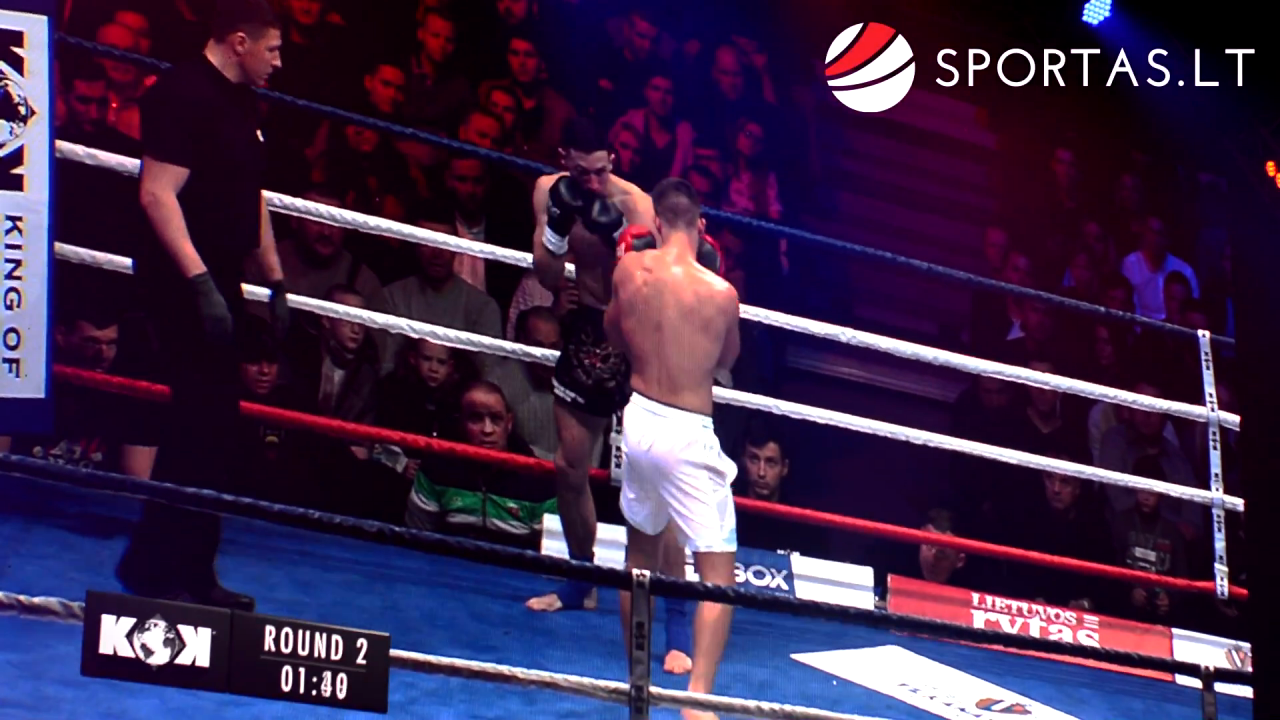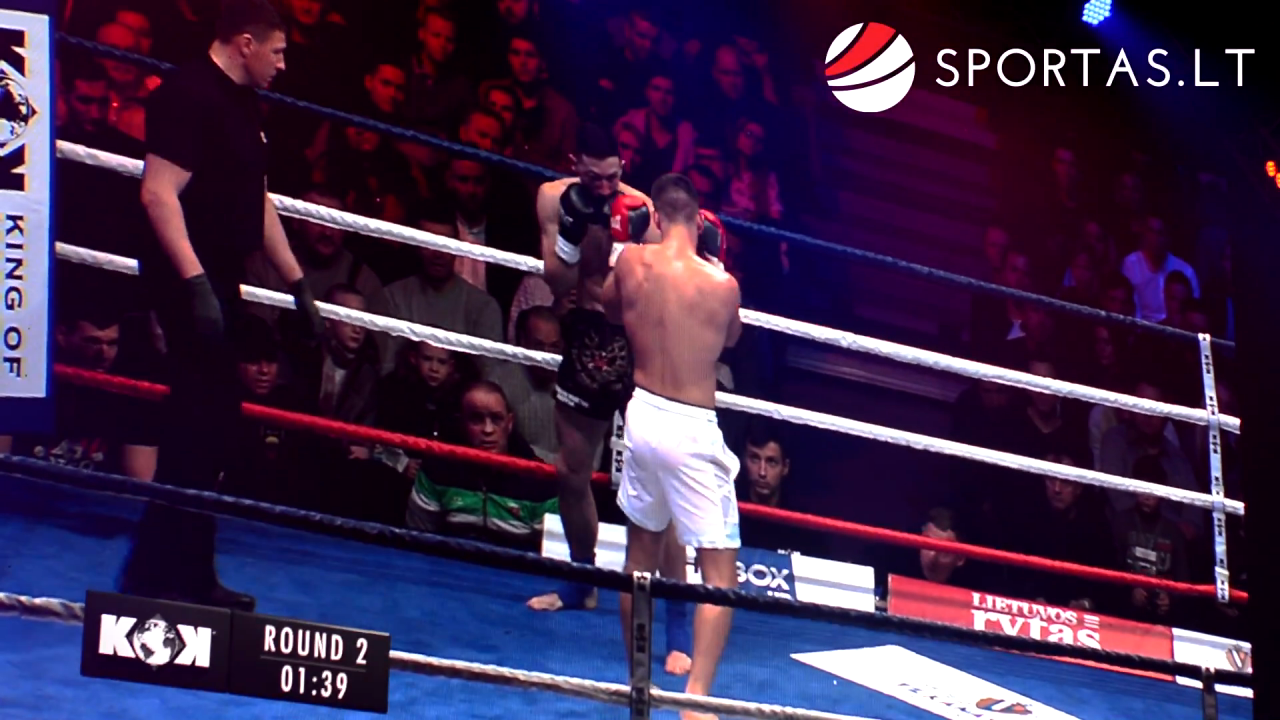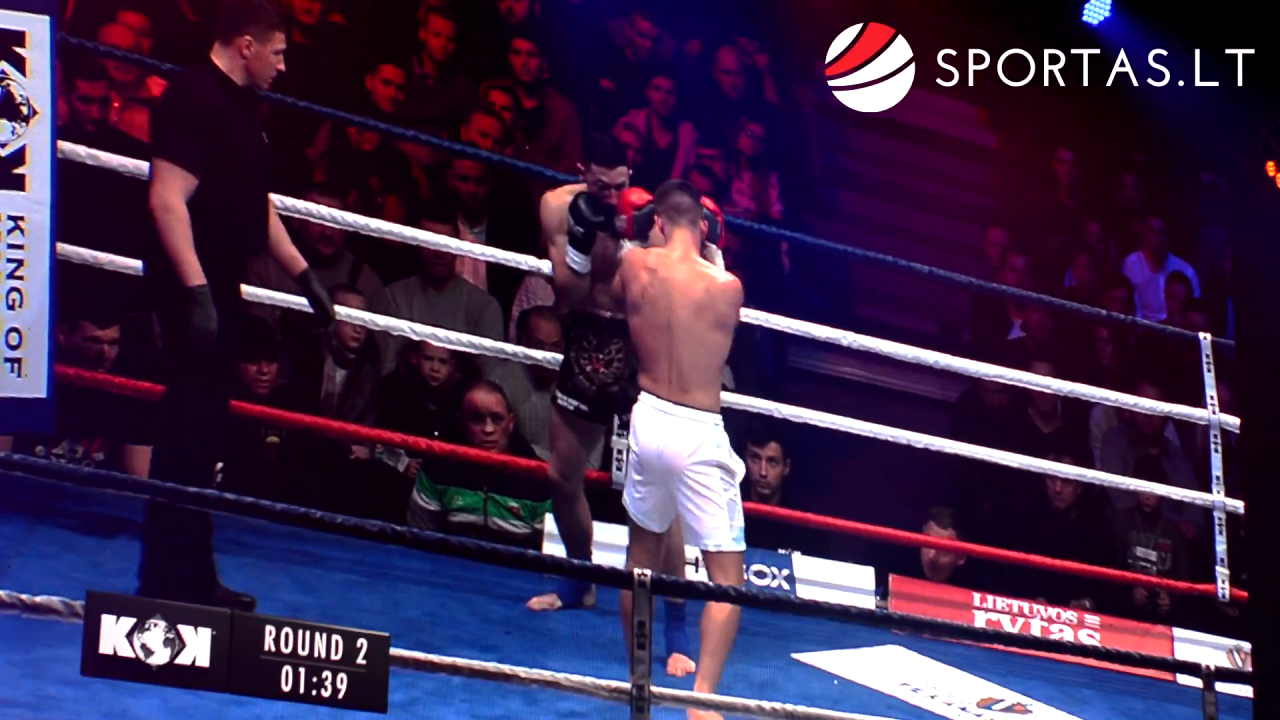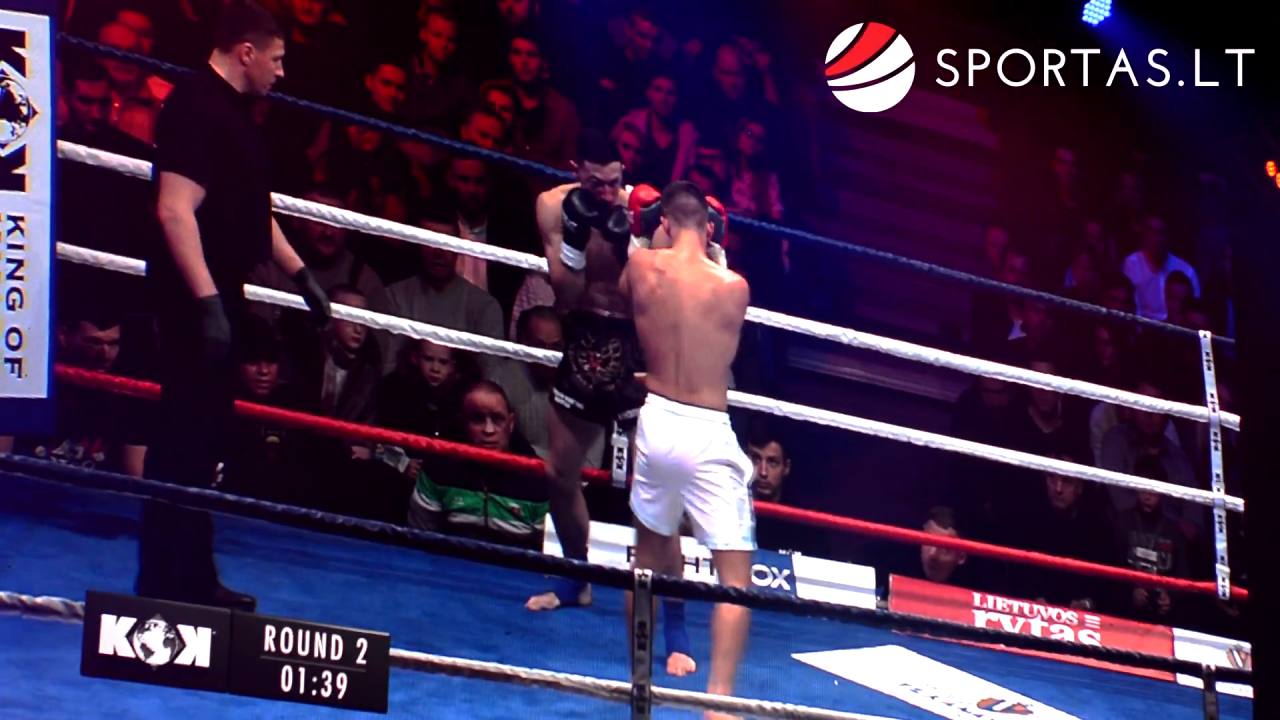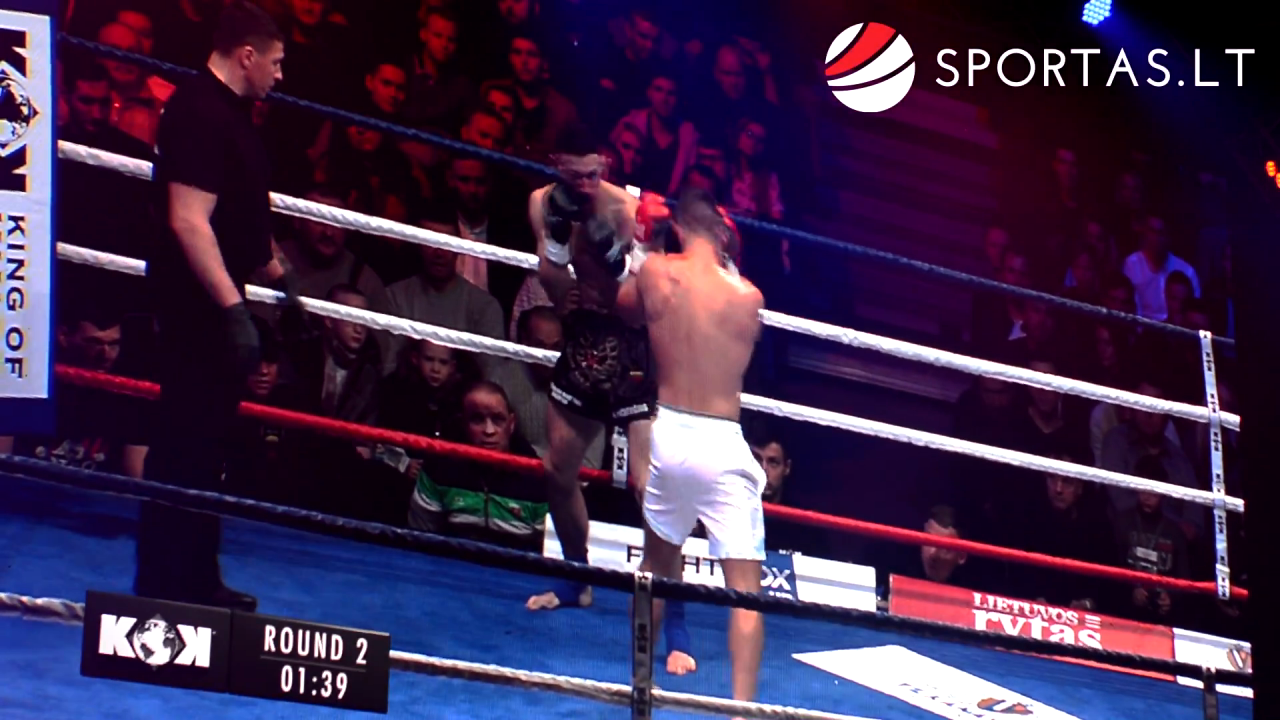
dt=0.1s
person 1, frame 1
left shoulder: (241, 104)
right shoulder: (183, 94)
left elbow: (251, 202)
right elbow: (157, 194)
left wrist: (277, 285)
right wrist: (201, 281)
left hip: (218, 281)
right hip: (190, 285)
left knee: (211, 426)
right knee: (202, 423)
left ankle: (189, 573)
right ankle: (151, 566)
person 1, frame 2
left shoulder: (242, 104)
right shoulder: (190, 95)
left elbow: (257, 205)
right elbow: (159, 194)
left wrist: (298, 285)
right wrist: (196, 283)
left hip: (217, 279)
right hip: (191, 283)
left knee: (208, 424)
right knee: (204, 424)
left ankle: (187, 572)
right ankle: (158, 569)
person 1, frame 3
left shoulder: (236, 103)
right shoulder: (195, 98)
left elbow: (253, 205)
right elbow: (167, 199)
left wrist: (304, 275)
right wrist: (197, 290)
left hip: (215, 282)
right hip: (192, 287)
left knee: (200, 429)
right knee: (192, 431)
left ankle: (189, 574)
right ankle: (170, 583)
person 1, frame 4
left shoulder: (232, 108)
right shoulder: (199, 107)
left elbow: (251, 209)
right elbow: (174, 210)
left wrist: (299, 273)
right wrist: (207, 299)
left hip: (216, 288)
right hip: (198, 295)
left knee: (201, 433)
right knee: (190, 436)
left ankle: (189, 576)
right ankle: (170, 585)
person 1, frame 5
left shoulder: (222, 110)
right shoulder: (201, 114)
right elbow: (188, 222)
left wrist: (277, 276)
right wrist: (233, 308)
left hip: (209, 300)
right hip: (196, 302)
left knee: (205, 440)
right knee: (189, 445)
left ankle: (193, 577)
right ankle: (166, 590)
person 2, frame 1
left shoulder: (629, 268)
right shoulder: (721, 293)
left hip: (640, 422)
right hip: (689, 436)
left knee: (641, 553)
right knee: (717, 574)
person 2, frame 2
left shoulder: (631, 260)
right shoulder: (723, 284)
left hip: (642, 417)
right hip: (693, 430)
left knee: (642, 549)
right knee: (719, 572)
person 2, frame 3
left shoulder: (635, 264)
right shoulder: (728, 286)
left wrist: (631, 236)
right wrist: (713, 247)
left hip: (648, 421)
right hip: (698, 434)
left knee: (644, 552)
right knee: (727, 574)
person 2, frame 4
left shoulder: (642, 265)
right shoulder: (734, 287)
left wrist: (640, 234)
right wrist: (717, 246)
left hip: (656, 422)
right hip: (707, 434)
left knee: (651, 553)
right knee: (735, 575)
person 2, frame 5
left shoulder: (655, 273)
right shoulder: (747, 296)
left elbow: (628, 304)
left wrist: (648, 251)
right wrist: (727, 260)
left hip: (670, 436)
right hip: (724, 445)
left knee: (658, 564)
right knee: (745, 588)
right ankle: (742, 709)
person 3, frame 1
left shoulder: (637, 205)
right shoulder: (548, 191)
right elbow: (547, 275)
left wrist: (619, 244)
right wrist: (559, 223)
right hip: (584, 333)
right knee: (569, 471)
left ankle: (677, 624)
right ankle: (580, 584)
person 3, frame 2
left shoulder: (643, 211)
right shoulder: (553, 197)
right elbow: (558, 283)
left wrist: (637, 243)
right wrist: (571, 229)
left hip: (638, 343)
right hip: (586, 337)
right knee: (571, 475)
left ankle: (678, 625)
right ankle: (581, 583)
person 3, frame 3
right shoulder: (557, 207)
right elbow: (567, 294)
right wrist: (582, 240)
left hip: (641, 347)
right hip: (586, 342)
right knee: (562, 477)
left ankle: (677, 632)
right ankle: (580, 584)
person 3, frame 4
right shoulder: (552, 206)
right elbow: (566, 296)
left wrist: (636, 244)
right wrist: (575, 237)
left hip: (634, 347)
right hip: (584, 339)
right knee: (560, 473)
right ankle: (575, 579)
person 3, frame 5
left shoulder: (629, 211)
right shoulder: (543, 203)
right elbow: (559, 292)
left wrist: (616, 260)
right wrist: (556, 233)
left hip: (633, 348)
right hip: (583, 339)
left knee: (648, 485)
right knee: (559, 473)
left ankle: (675, 625)
right ankle: (576, 581)
